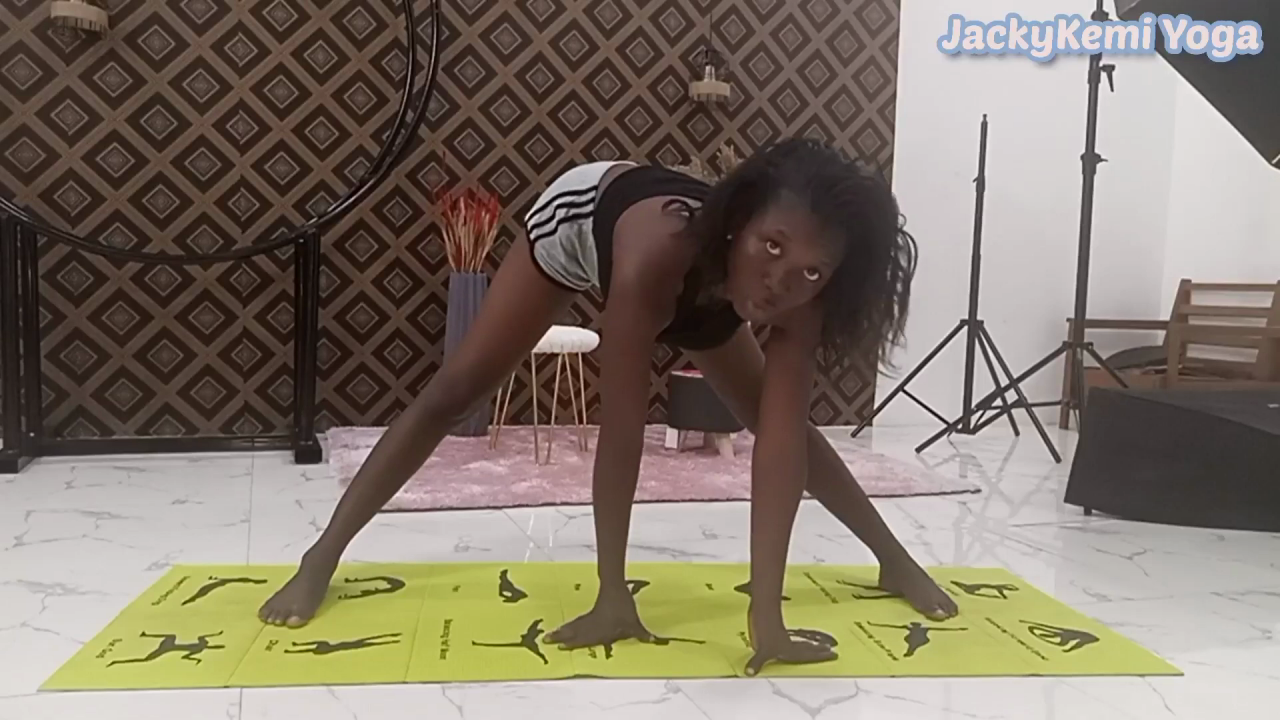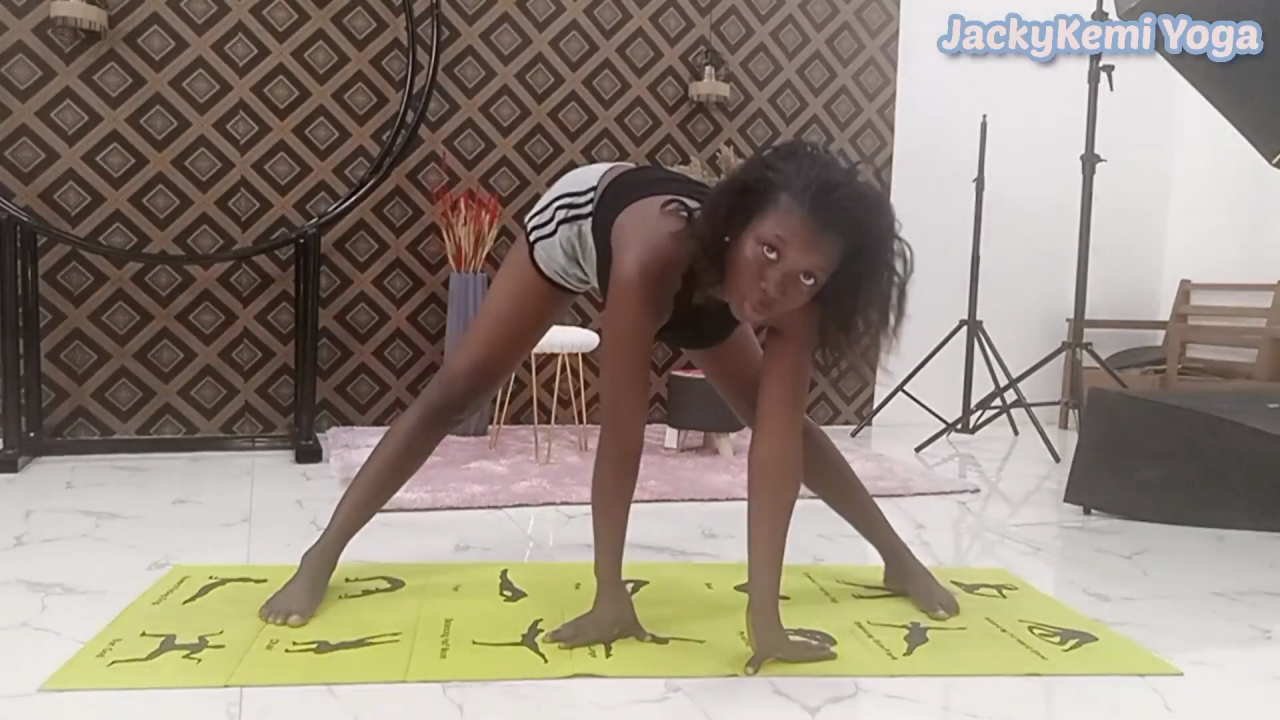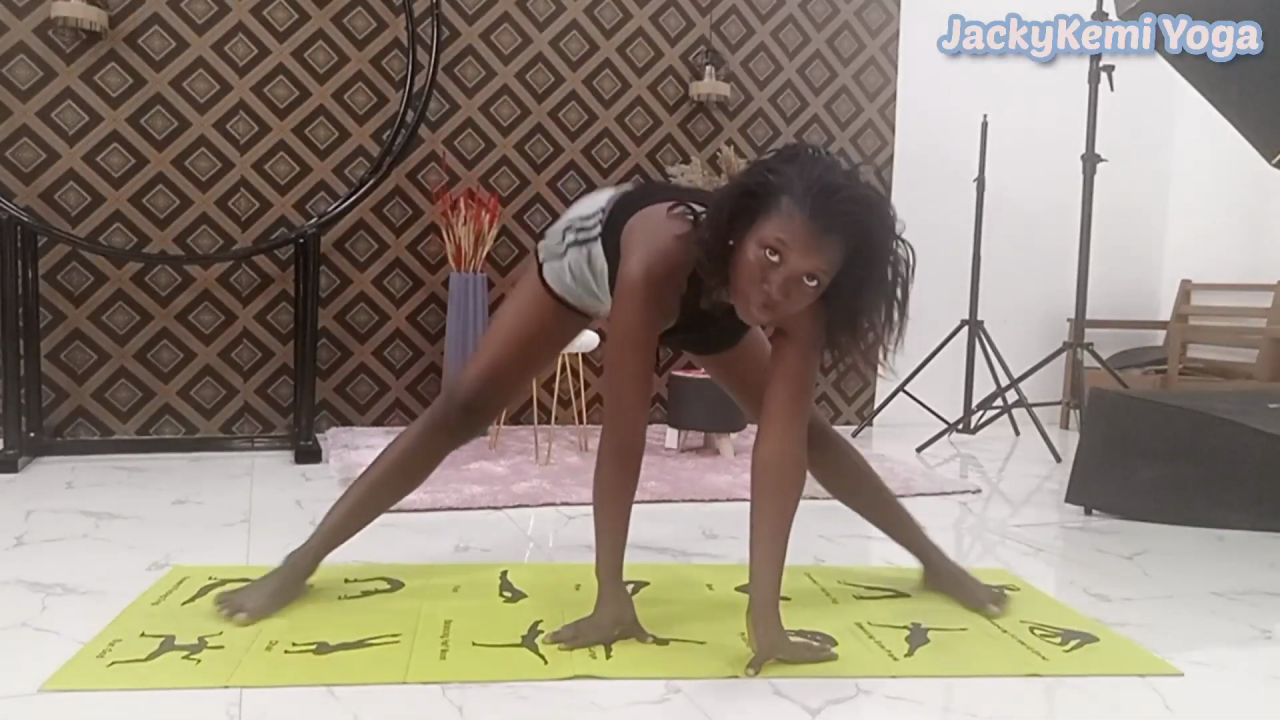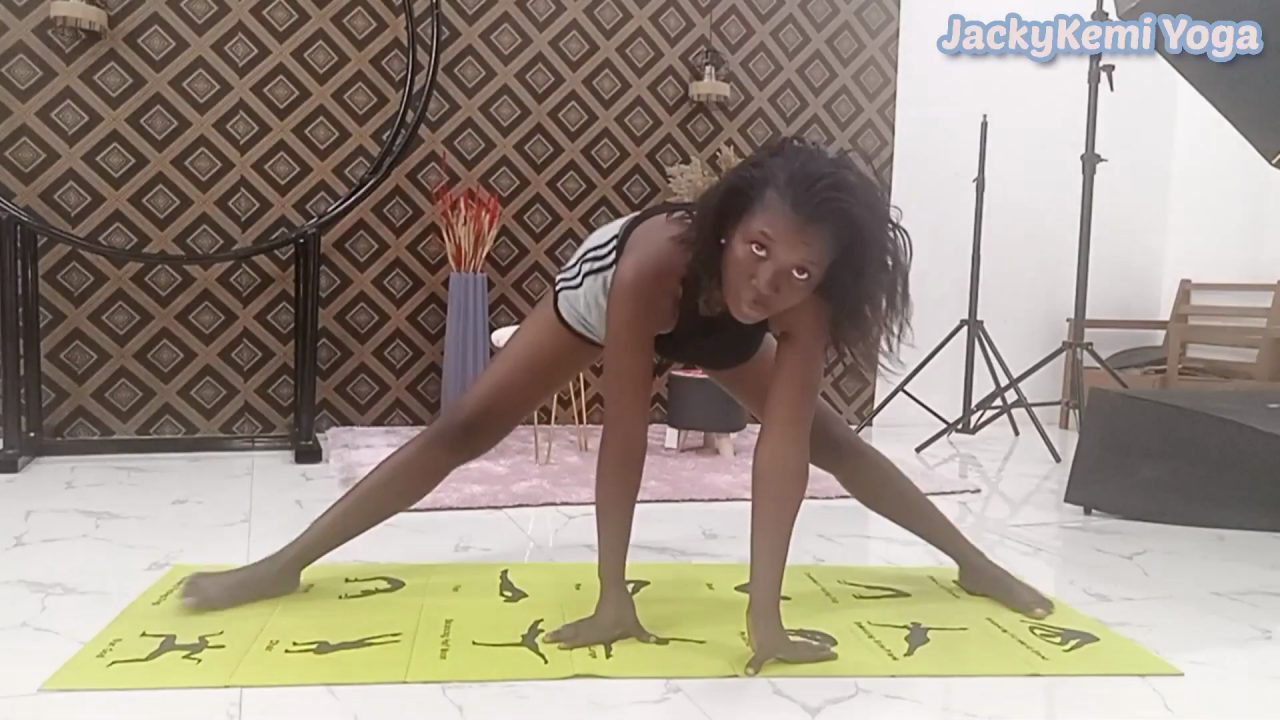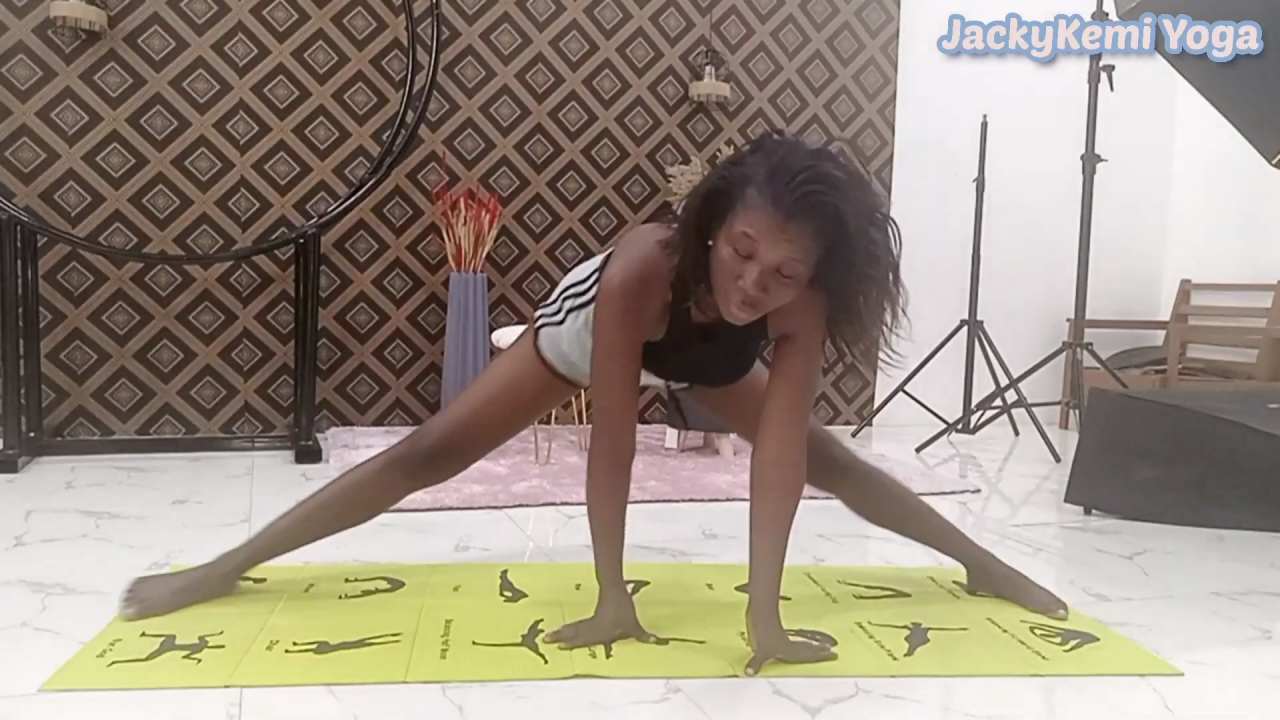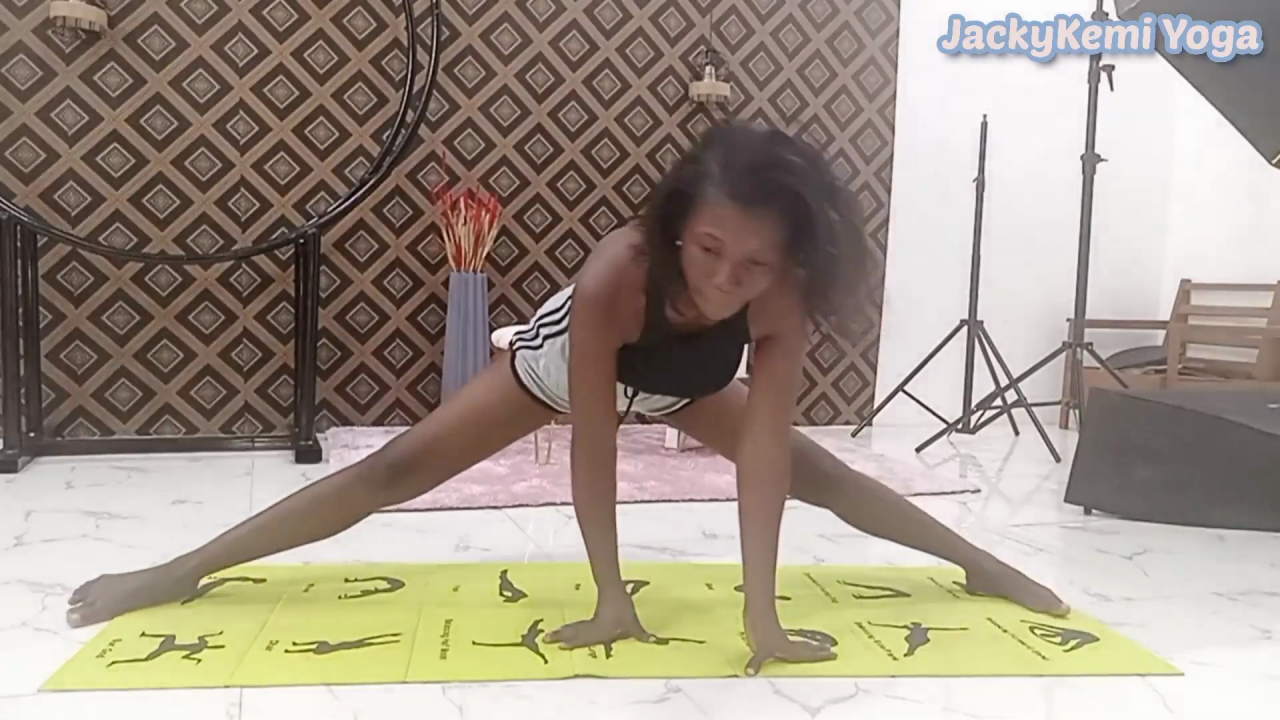
dt=0.3s
person 1, frame 1
left shoulder: (796, 299)
right shoulder: (658, 253)
left elbow: (781, 446)
right elbow: (622, 437)
left wrist: (767, 614)
right wrist: (611, 597)
right hip: (583, 213)
left knee: (782, 418)
right knee: (454, 393)
left ankle: (896, 561)
right ankle: (321, 559)
person 1, frame 2
left shoulder: (796, 301)
right shoulder: (657, 254)
left elbow: (777, 444)
right elbow: (621, 436)
left wrist: (765, 614)
right wrist: (610, 595)
left hip: (707, 276)
right hip: (581, 214)
left knee: (788, 420)
right knee: (454, 393)
left ankle: (899, 559)
right ankle: (320, 558)
person 1, frame 3
left shoulder: (802, 307)
right shoulder: (663, 254)
left elbow: (780, 449)
right elbow: (623, 439)
left wrist: (764, 615)
right wrist: (611, 598)
left hip: (707, 308)
right hip: (591, 246)
left knee: (810, 431)
right knee: (461, 410)
left ankle: (935, 562)
right ankle: (299, 564)
person 1, frame 4
left shoulder: (808, 306)
right shoulder: (655, 261)
left elbow: (783, 453)
right elbow: (623, 441)
left wrist: (766, 616)
right wrist: (612, 600)
left hip: (721, 335)
right hip: (599, 288)
left knee: (832, 441)
right knee: (463, 430)
left ankle: (975, 564)
right ankle: (279, 565)
person 1, frame 5
left shoulder: (803, 310)
right shoulder: (642, 270)
left elbow: (779, 456)
right elbow: (610, 446)
left wrist: (765, 616)
right wrist: (612, 600)
left hip: (704, 364)
right hip: (584, 329)
left knee: (832, 459)
right knee: (427, 455)
left ankle: (982, 563)
right ankle: (223, 567)
person 1, frame 6
left shoulder: (783, 302)
right shoulder: (617, 275)
left elbow: (764, 455)
right elbow: (593, 451)
left wrist: (762, 617)
right wrist: (610, 600)
left hip: (685, 385)
right hip: (561, 356)
left knee: (821, 474)
right knee: (395, 470)
left ankle: (982, 565)
right ankle: (181, 571)
